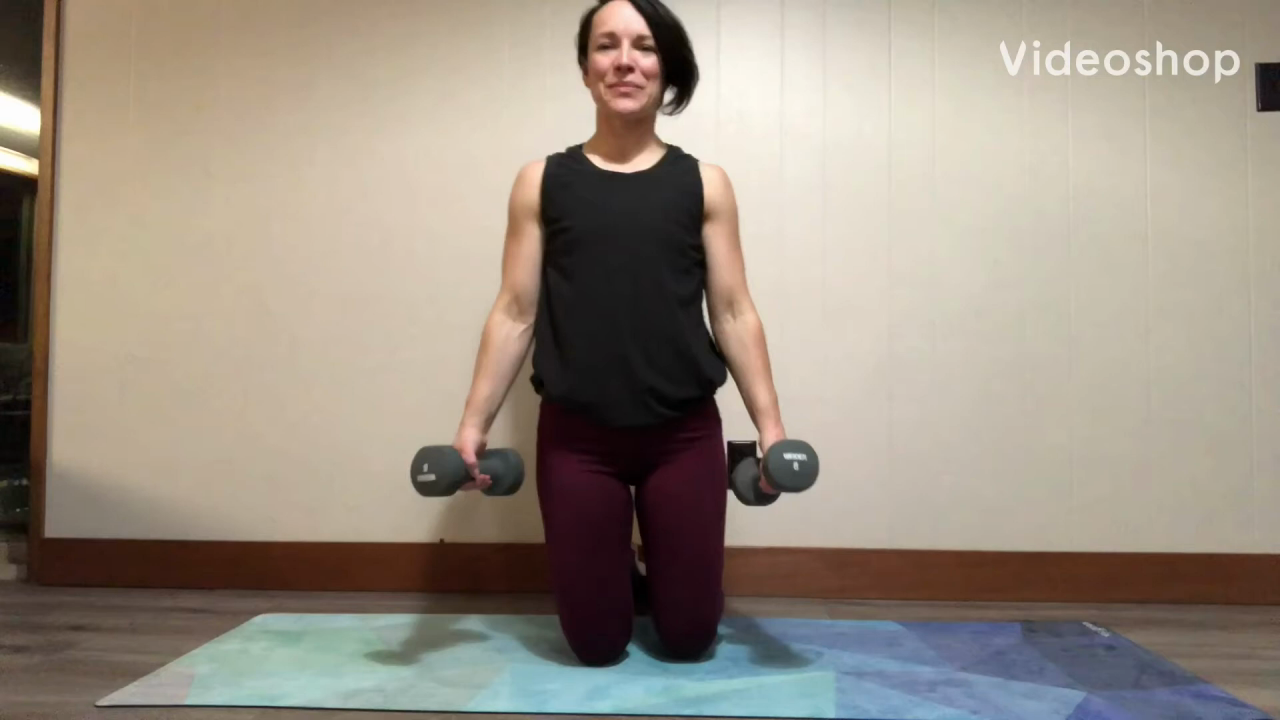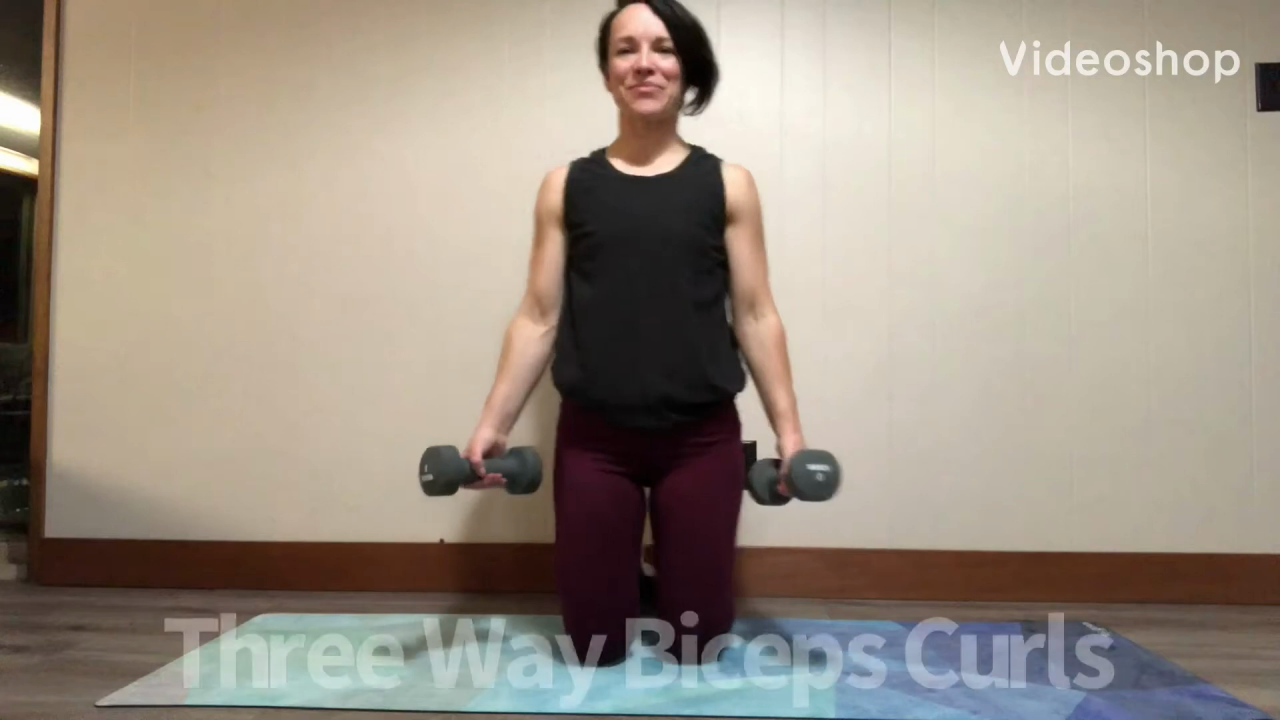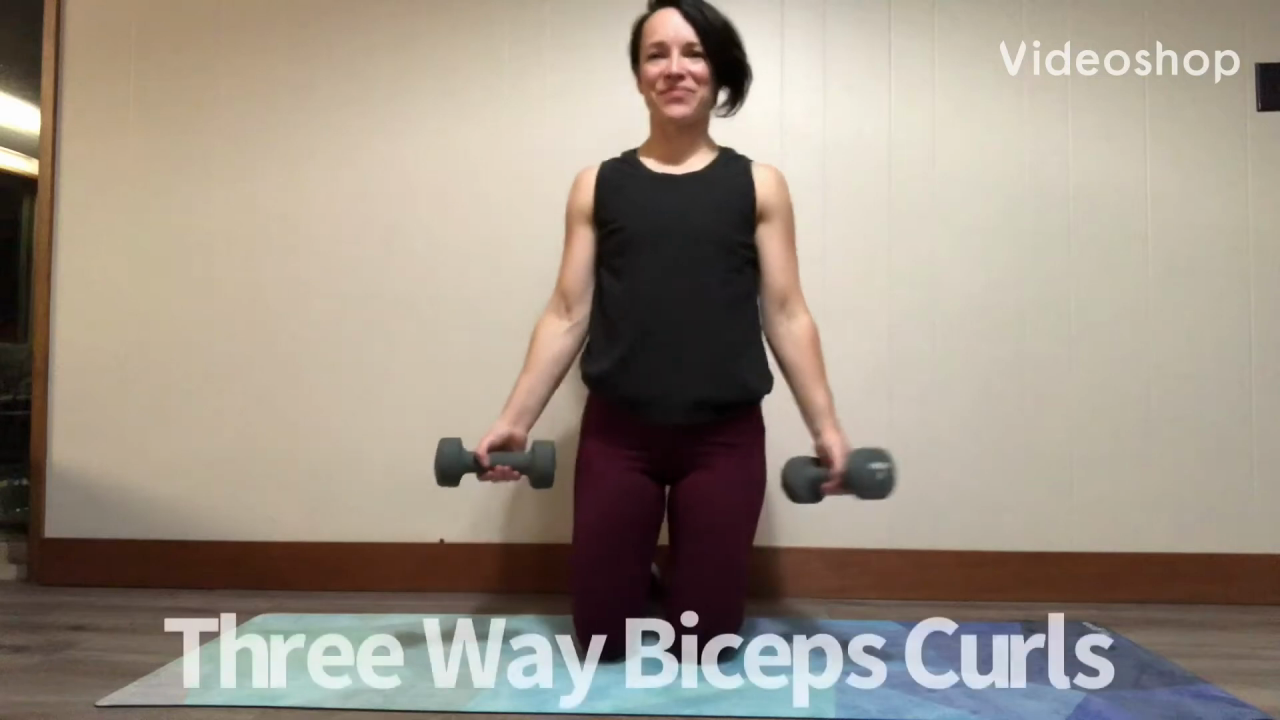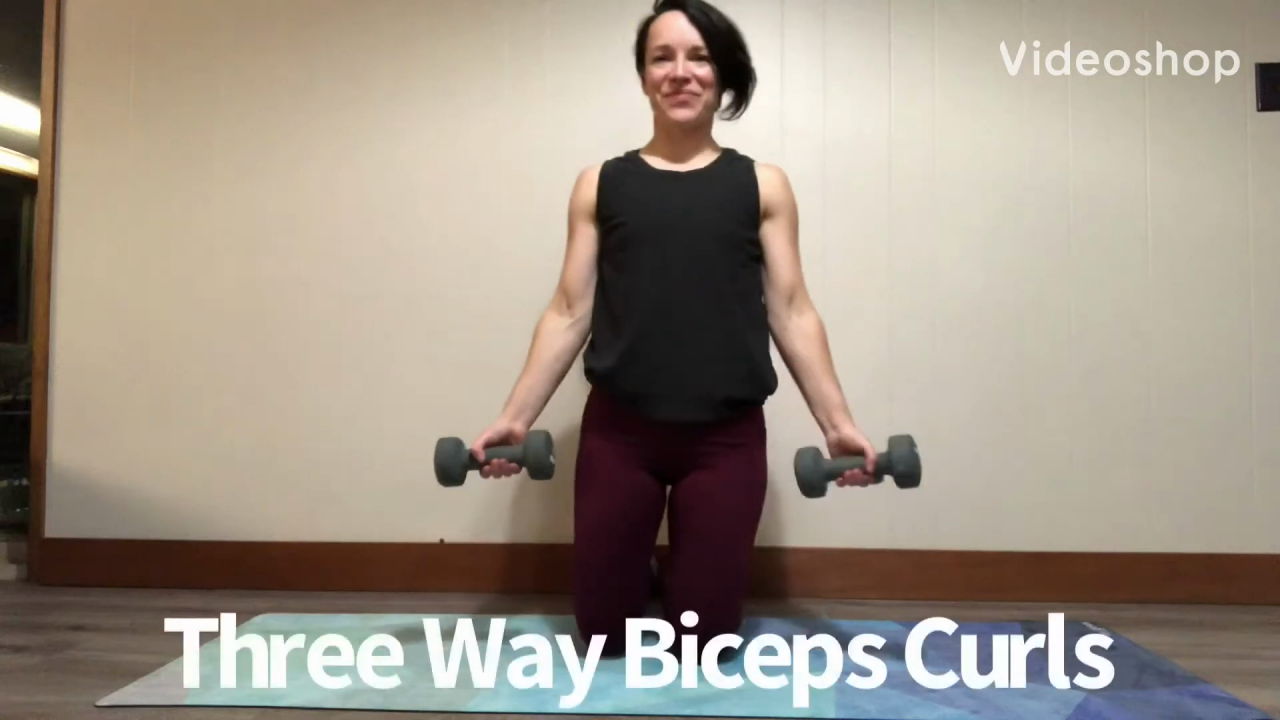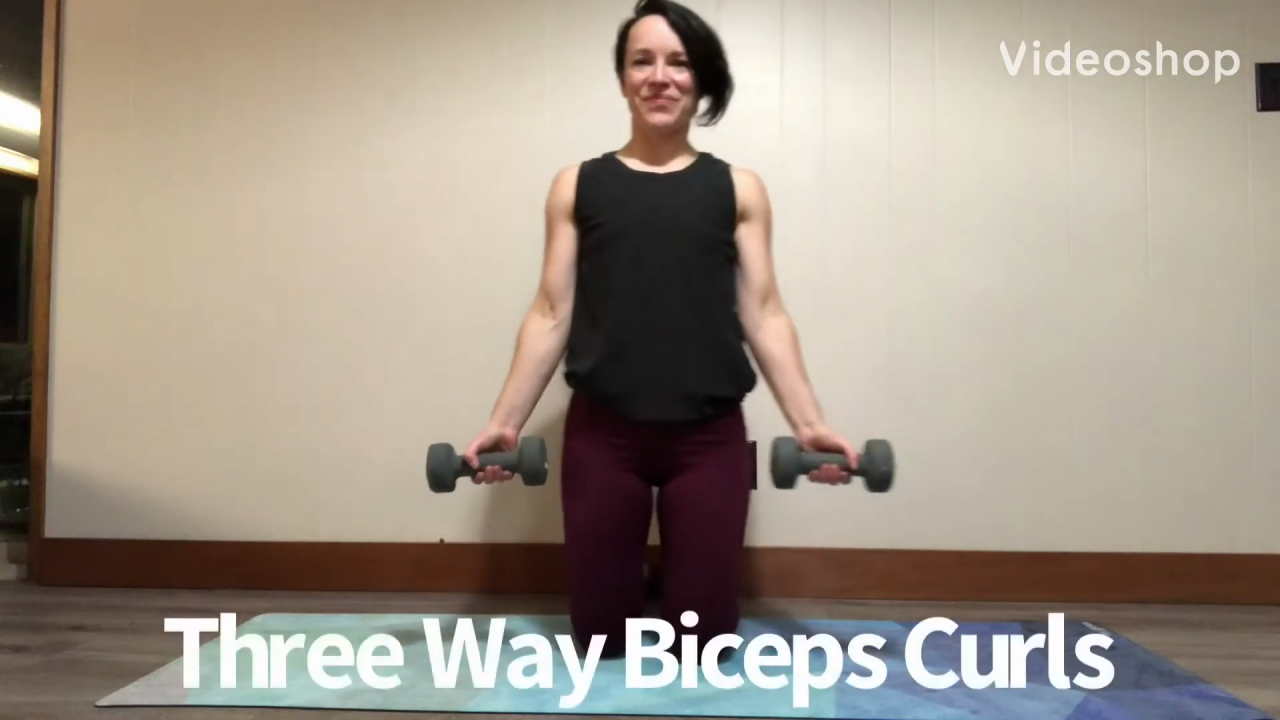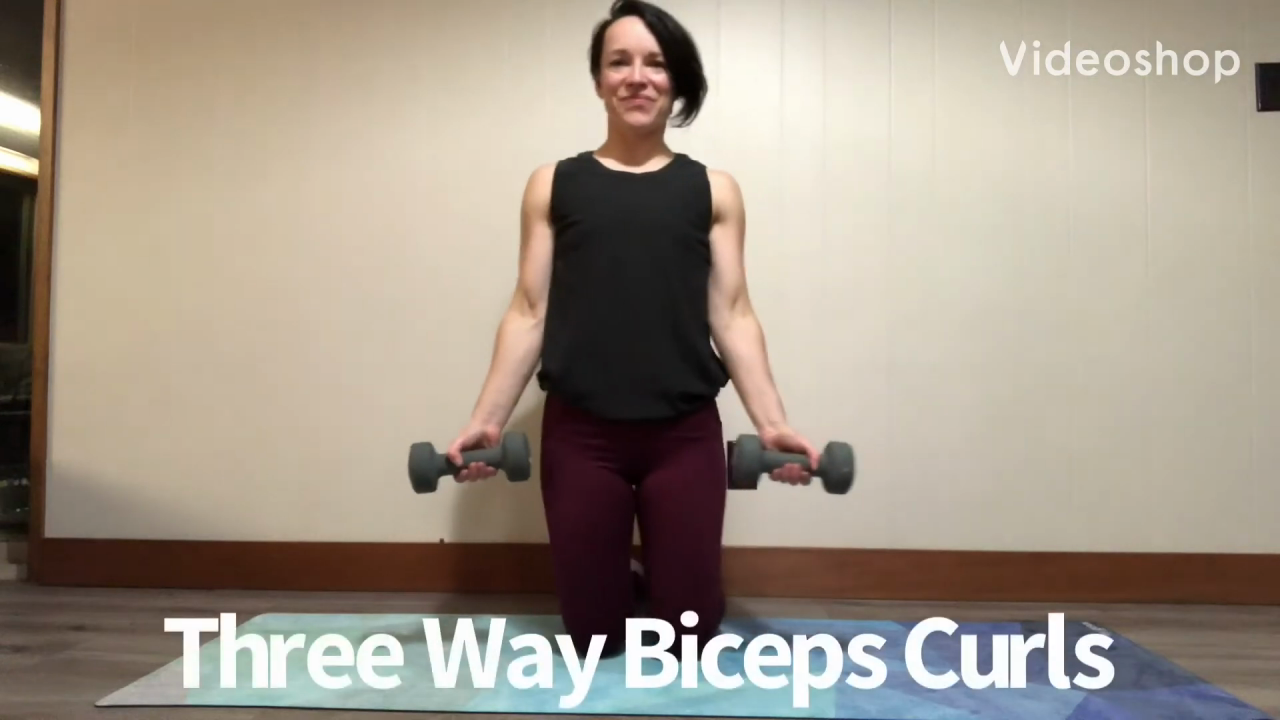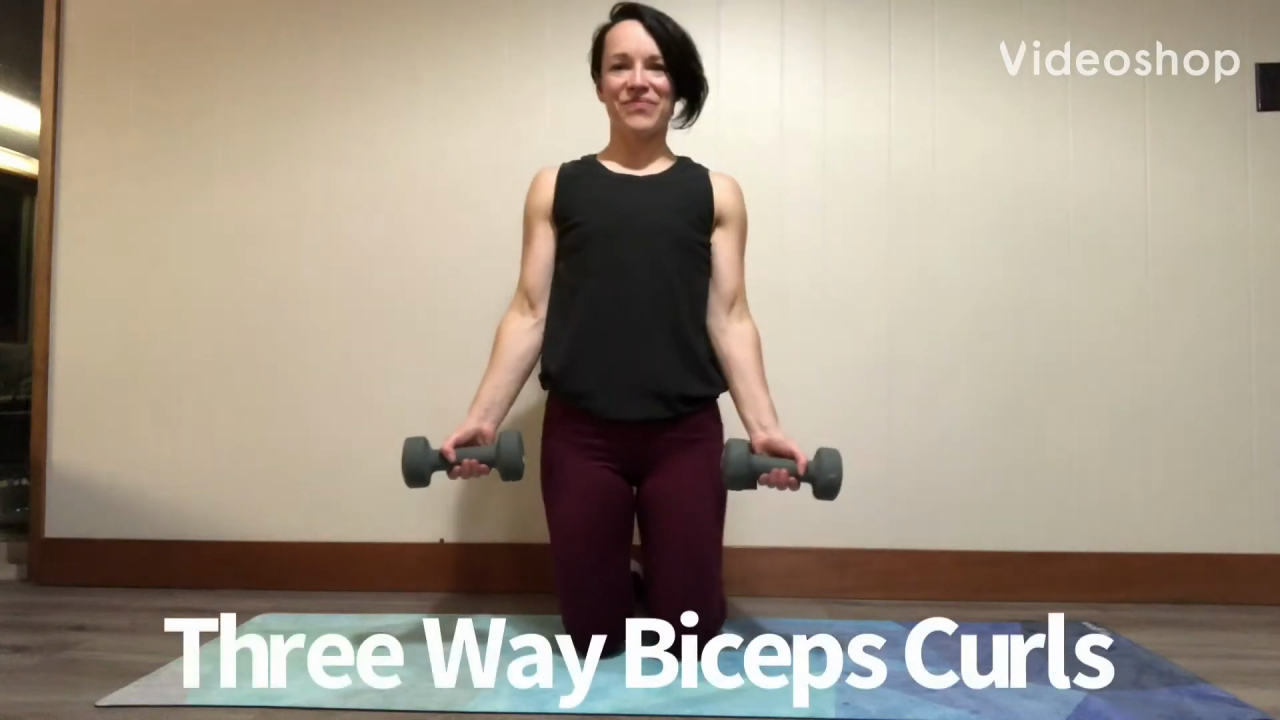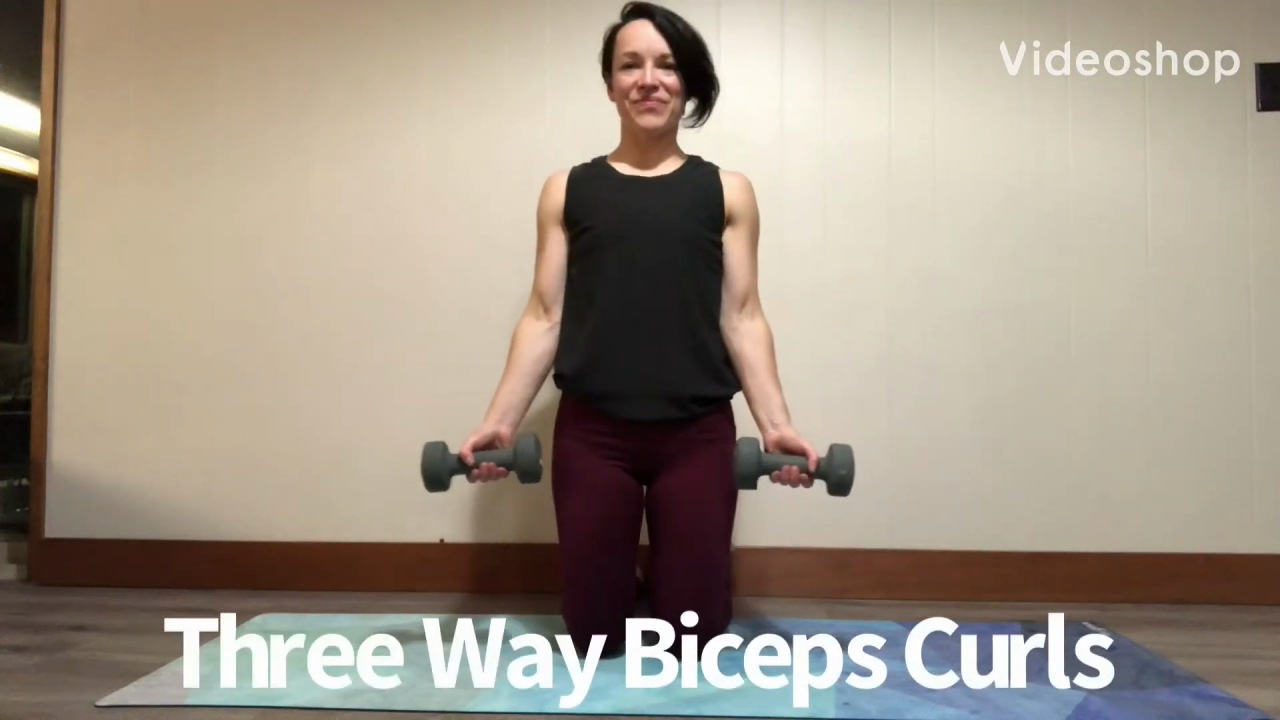
dt=0.2s
person 1, frame 1
left shoulder: (704, 184)
right shoulder: (541, 183)
left elbow: (733, 311)
right elbow: (515, 313)
left wrist: (769, 423)
right wrist: (474, 423)
left hip: (685, 435)
right hip: (575, 437)
left knee: (689, 636)
right knee: (594, 640)
left ankle: (653, 581)
right ankle: (619, 580)
person 1, frame 2
left shoulder: (728, 185)
right shoulder: (566, 187)
left elbow: (755, 315)
right elbow: (539, 317)
left wrist: (788, 428)
right wrist: (493, 425)
left hip: (703, 437)
right hip: (593, 438)
left knee: (696, 636)
right knee: (597, 637)
left ankle: (666, 580)
right ankle: (631, 580)
person 1, frame 3
left shoulder: (759, 186)
right shoulder: (597, 186)
left elbow: (786, 315)
right elbow: (567, 315)
left wrist: (825, 429)
right wrist: (514, 421)
left hip: (725, 435)
right hip: (616, 432)
left knee: (705, 635)
right knee: (603, 633)
left ankle: (679, 579)
right ankle: (639, 581)
person 1, frame 4
left shoulder: (762, 186)
right shoulder: (600, 185)
left elbow: (791, 312)
right elbow: (570, 313)
left wrist: (837, 424)
right wrist: (515, 417)
left hip: (727, 435)
right hip: (618, 430)
left knee: (704, 633)
right knee: (604, 631)
left ankle: (677, 578)
right ankle: (644, 578)
person 1, frame 5
left shoulder: (738, 189)
right shoulder: (577, 186)
left elbow: (763, 313)
right elbow: (551, 314)
left wrist: (809, 423)
right wrist: (505, 421)
left hip: (709, 436)
right hip: (601, 433)
left knee: (702, 631)
right knee: (601, 633)
left ankle: (669, 576)
right ankle: (633, 580)
person 1, frame 6
left shoulder: (713, 189)
right shoulder: (553, 185)
left elbow: (732, 314)
right elbow: (528, 313)
left wrist: (772, 423)
right wrist: (486, 421)
left hip: (685, 433)
right hip: (579, 432)
left knee: (689, 629)
right knee: (594, 632)
left ankle: (656, 579)
right ankle: (621, 581)
person 1, frame 7
left shoulder: (716, 193)
right shoulder: (556, 187)
left elbow: (730, 318)
right elbow: (529, 312)
left wrist: (763, 427)
right wrist: (481, 418)
left hip: (687, 434)
right hip: (580, 433)
left knee: (689, 632)
right knee: (593, 633)
left ankle: (657, 582)
right ankle: (622, 585)
person 1, frame 8
left shoulder: (727, 191)
right shoulder: (567, 190)
left elbow: (742, 316)
right elbow: (544, 316)
left wrist: (776, 425)
right wrist: (500, 422)
left hip: (698, 435)
right hip: (592, 434)
left knee: (695, 632)
right knee: (594, 632)
left ankle: (666, 581)
right ankle: (631, 583)
